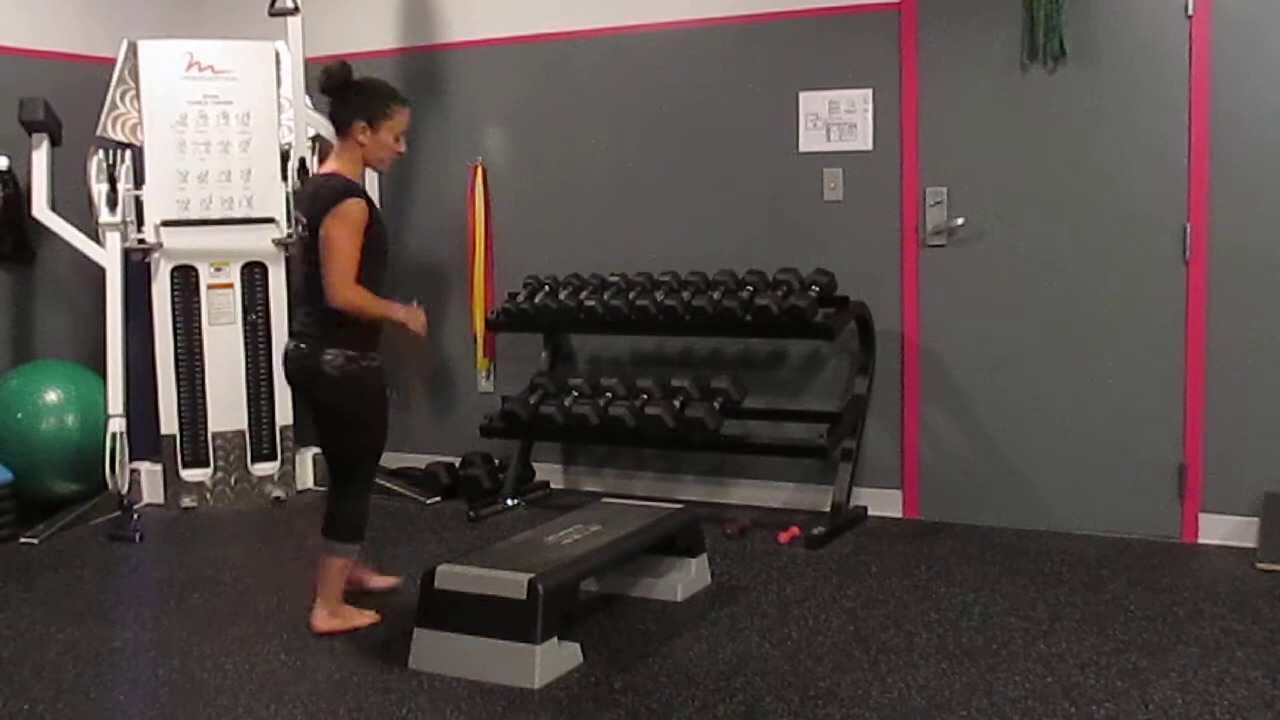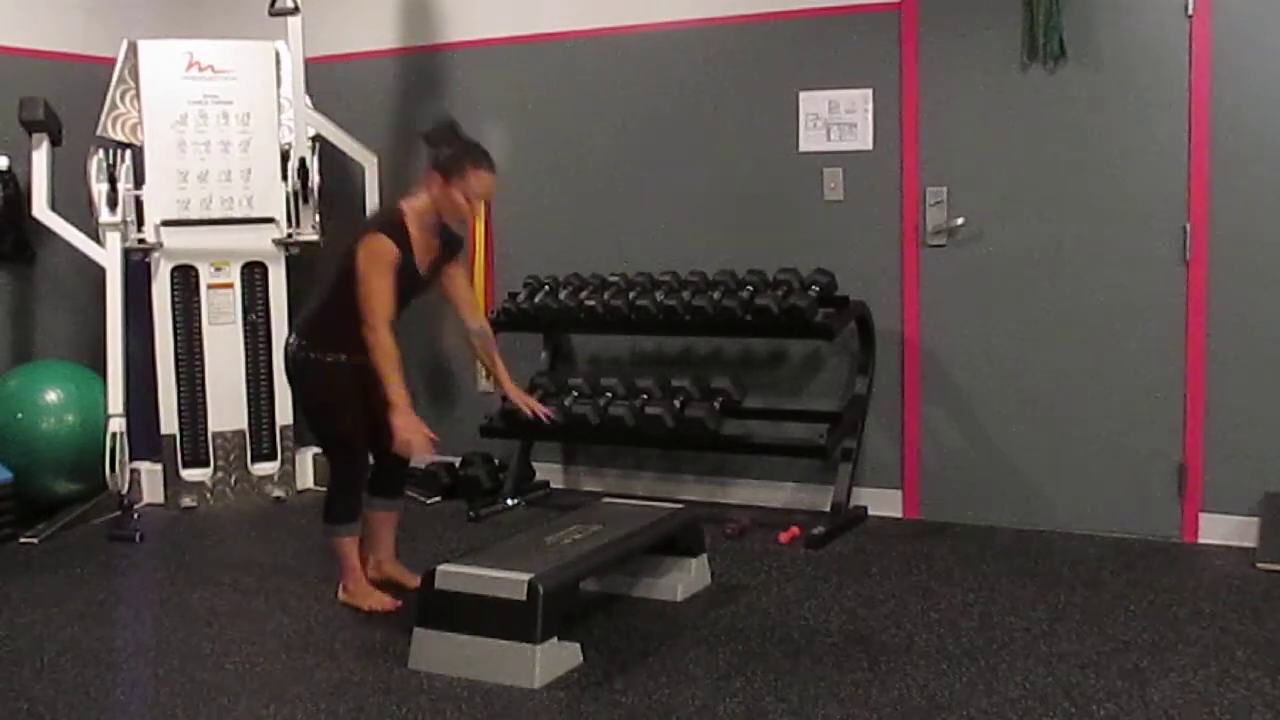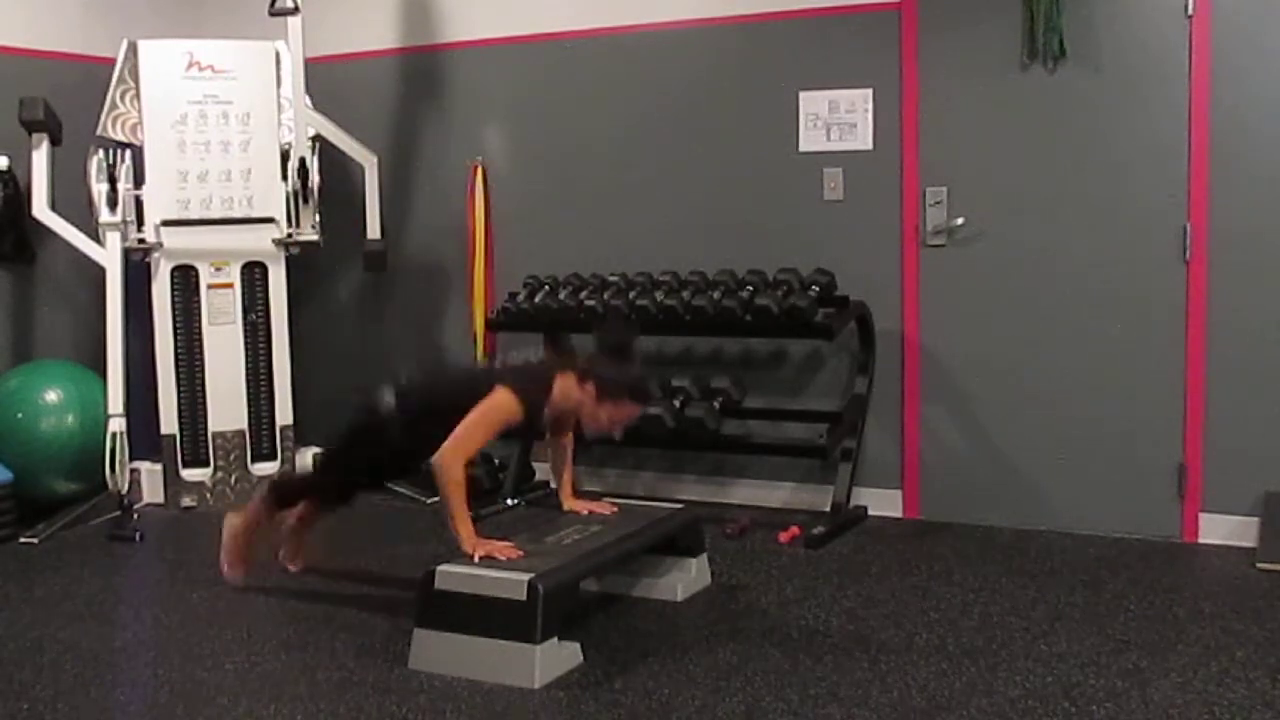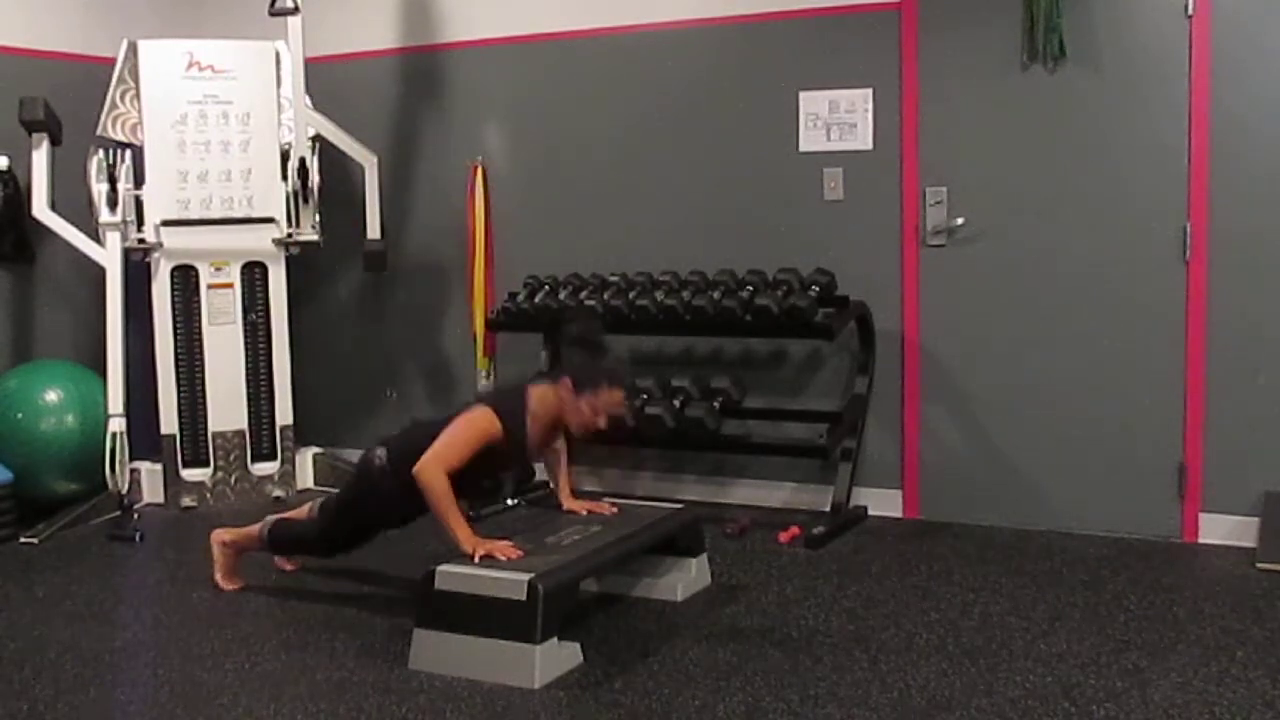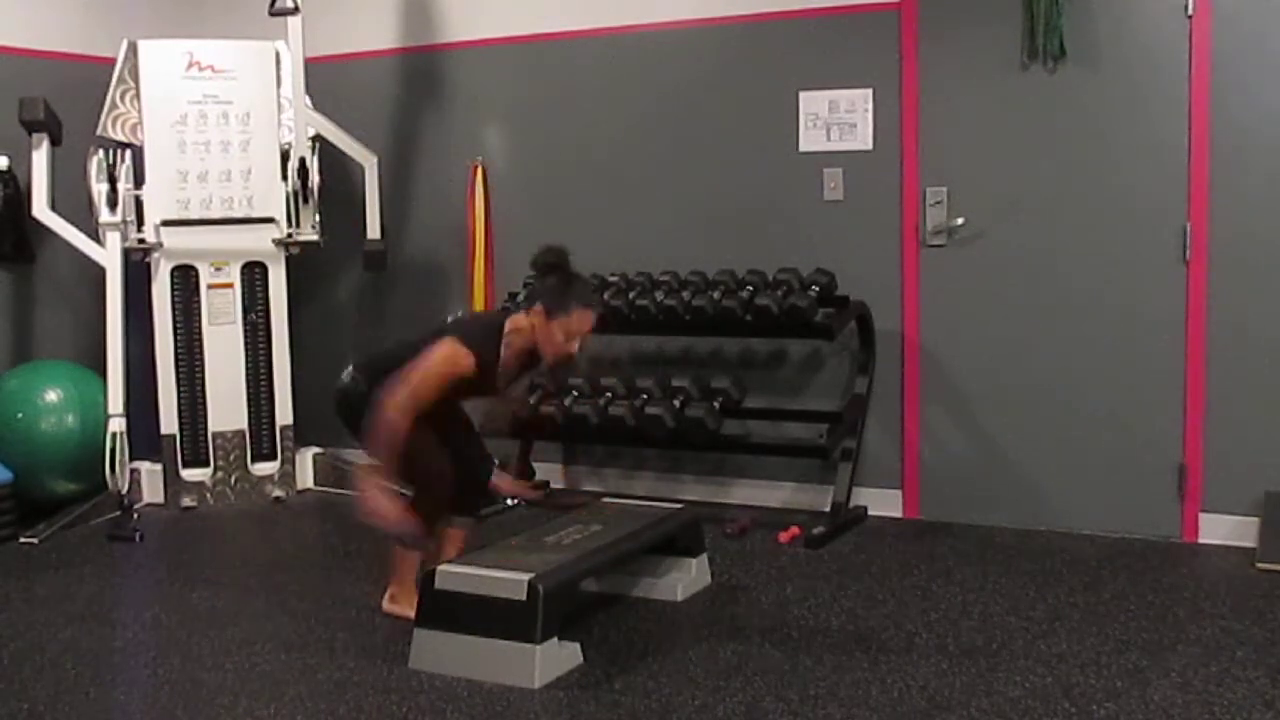
dt=0.7s
person 1, frame 1
left shoulder: (321, 187)
right shoulder: (347, 199)
right elbow: (340, 293)
right wrist: (401, 316)
left hip: (313, 354)
right hip: (338, 363)
left knee: (350, 471)
right knee: (354, 478)
left ankle: (348, 568)
right ankle: (329, 608)
person 1, frame 2
left shoulder: (447, 242)
right shoulder: (384, 236)
left elbow: (471, 316)
right elbow: (376, 327)
left wrist: (507, 385)
right wrist: (401, 411)
left hip: (365, 357)
right hip: (319, 357)
left knee: (396, 455)
right knee: (350, 465)
left ankle: (382, 560)
right ankle: (352, 581)
person 1, frame 3
left shoulder: (570, 388)
right shoulder: (520, 399)
left elbow: (562, 432)
right elbow: (446, 462)
left wrist: (567, 496)
right wrist: (468, 540)
left hip: (427, 416)
right hip: (398, 420)
left knee: (352, 481)
right knee: (334, 482)
left ankle: (294, 530)
right ankle: (240, 527)
person 1, frame 4
left shoulder: (555, 406)
right shoulder: (500, 418)
right elbow: (427, 470)
left wrist: (566, 496)
right wrist: (467, 540)
left hip: (420, 477)
right hip: (396, 470)
right knee: (329, 538)
left ankle: (294, 522)
right ankle: (230, 542)
person 1, frame 5
left shoulder: (533, 348)
right shoulder: (472, 346)
right elbow: (396, 405)
left wrist: (493, 472)
right wrist: (377, 480)
left hip: (427, 397)
right hip: (368, 392)
left knee: (477, 476)
right knee: (437, 479)
right ankle: (400, 594)
